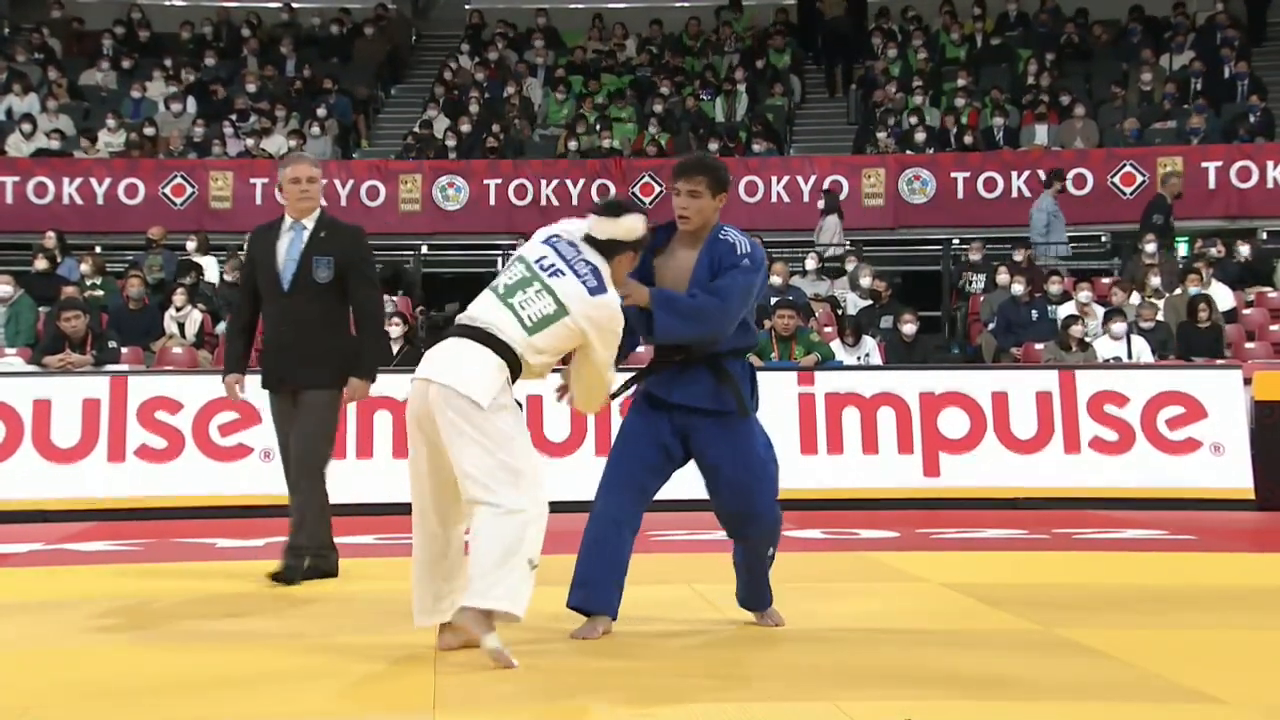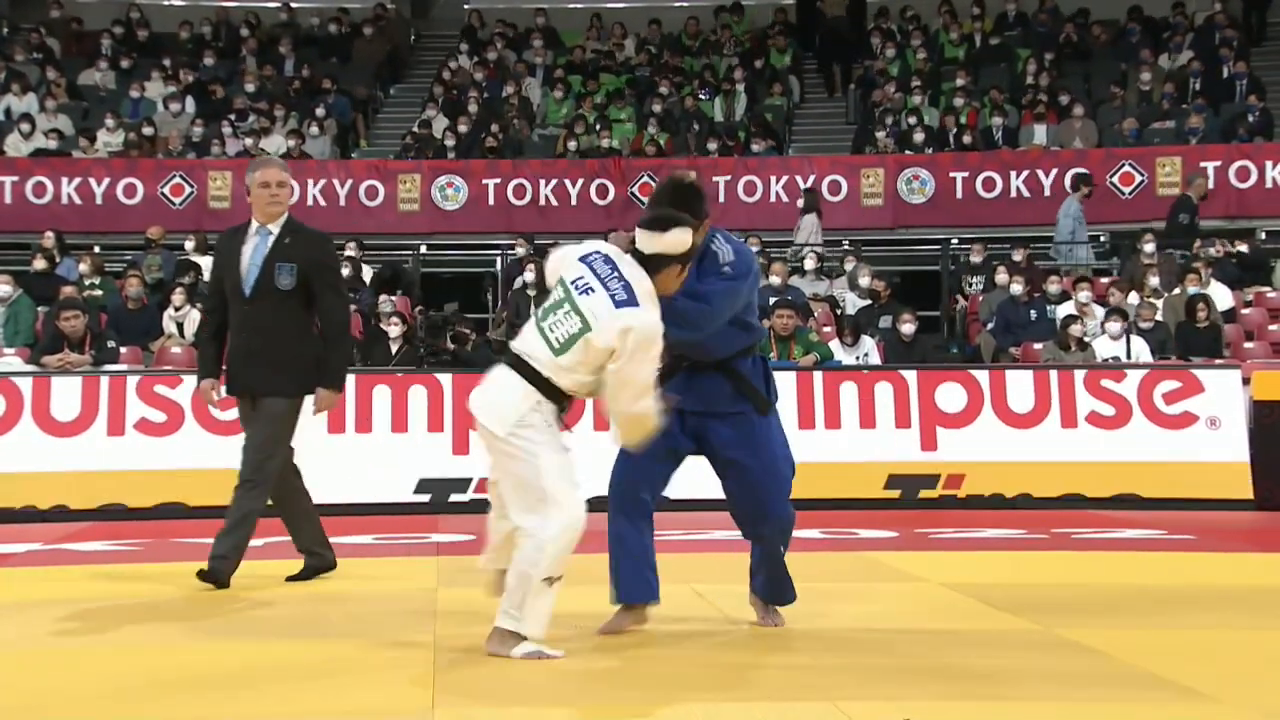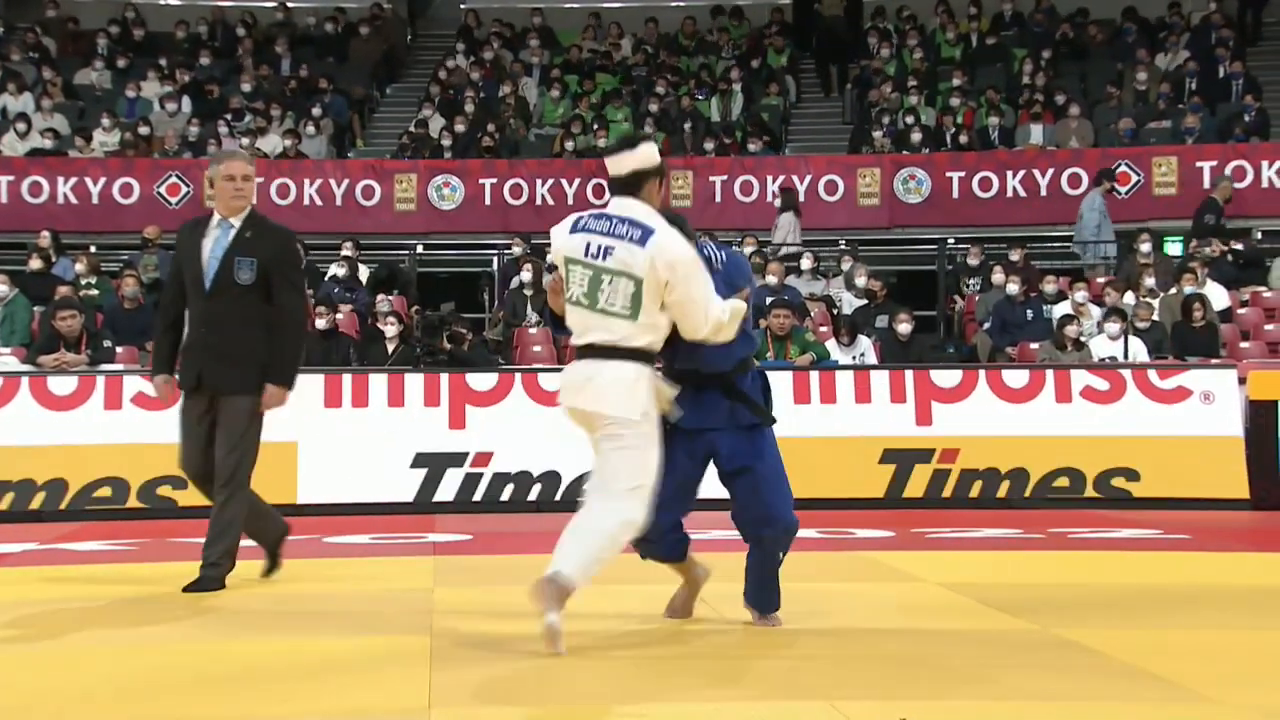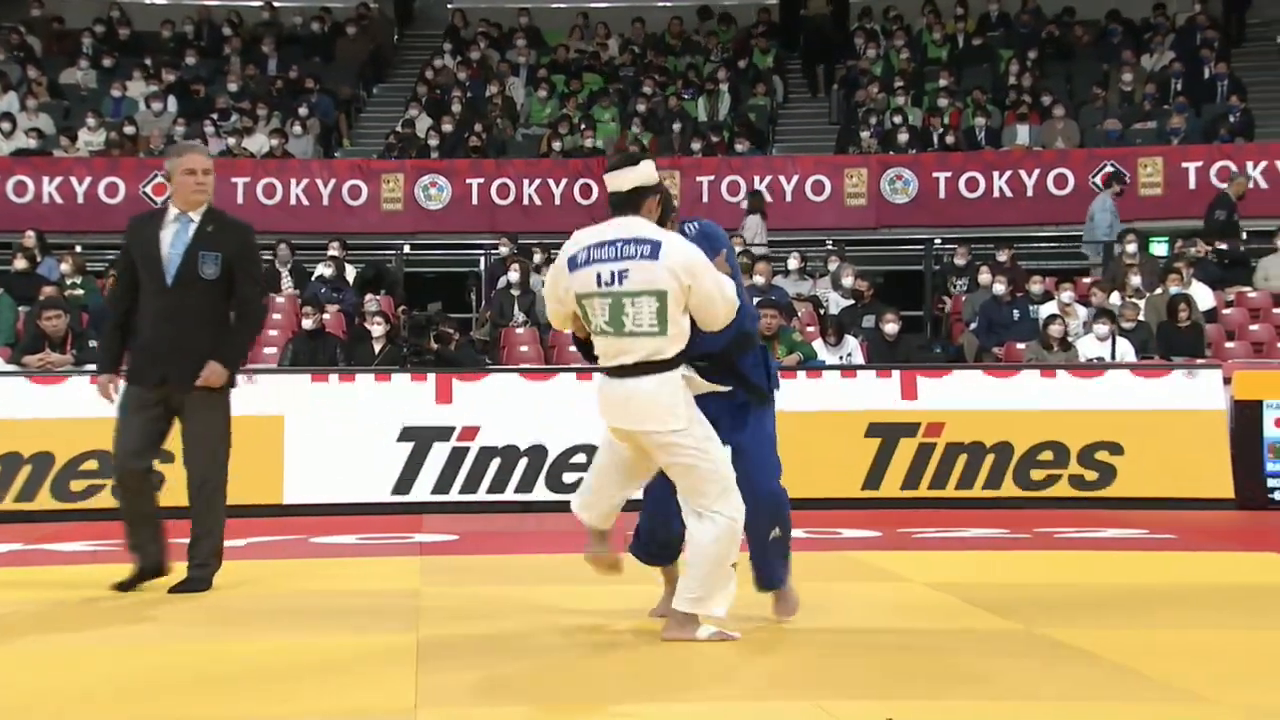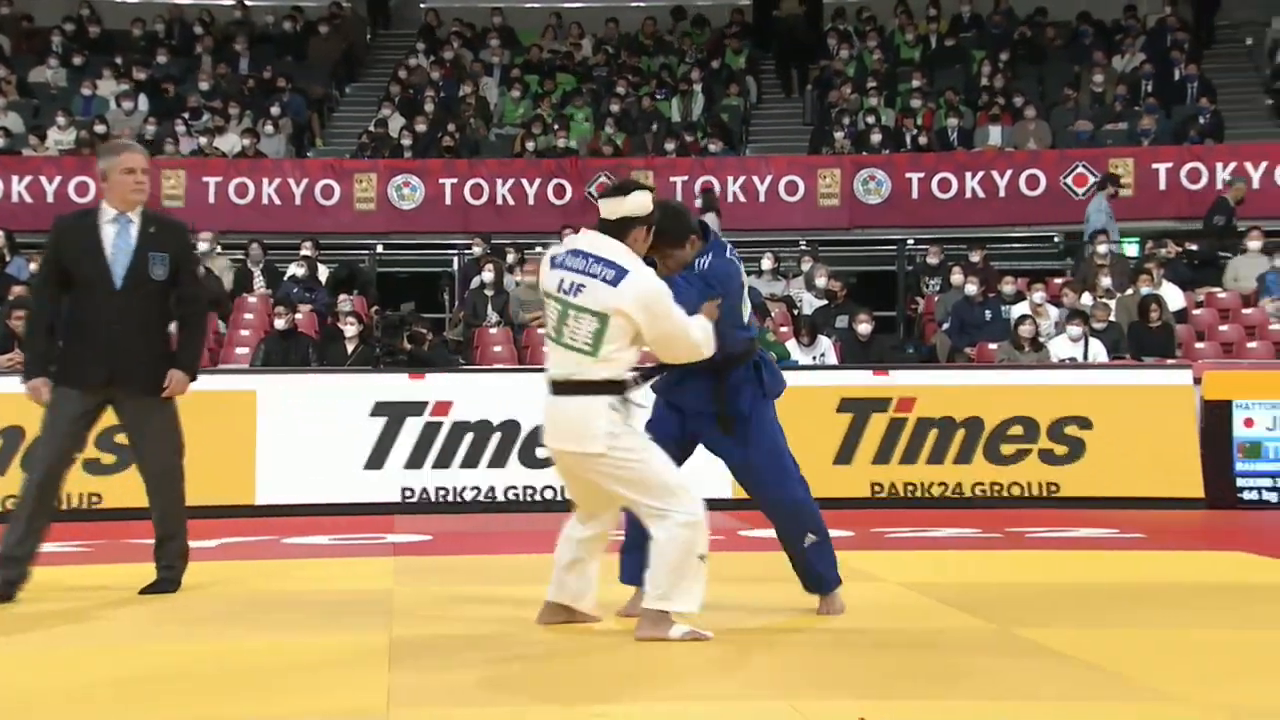
dt=0.2s
person 1, frame 1
left shoulder: (552, 241)
right shoulder: (605, 308)
right elbow: (590, 388)
right wrist: (580, 396)
left hip: (437, 366)
right hip: (479, 379)
left knee: (439, 511)
right knee: (515, 500)
left ankle: (449, 621)
right ankle: (478, 613)
person 1, frame 2
left shoulder: (595, 254)
right shoulder: (641, 322)
left elbow: (556, 266)
right elbow: (630, 406)
right wrist: (640, 434)
left hip: (500, 390)
right hip: (521, 409)
left knee: (522, 499)
right knee: (556, 517)
left ankle: (505, 565)
right ankle: (511, 632)
person 1, frame 3
left shoulder: (573, 227)
right shoulder: (668, 245)
left elbow: (560, 262)
right elbow: (703, 324)
right wrist: (737, 306)
left hip: (580, 377)
right hip: (626, 385)
right knee: (622, 500)
right ankle: (556, 586)
person 1, frame 4
left shoulder: (572, 255)
right shoulder: (678, 251)
left elbow: (561, 316)
right elbow: (717, 314)
right wrist: (722, 278)
left hip: (614, 394)
right hip: (663, 398)
left knee: (620, 453)
right knee: (719, 507)
left ankle: (597, 530)
right ankle: (686, 616)
person 1, frame 5
left shoulder: (558, 256)
right shoulder: (641, 284)
right elbow: (681, 346)
right wrist: (705, 319)
left hip: (559, 415)
right hip: (597, 420)
left knee: (595, 511)
right knee: (680, 510)
left ankle: (561, 602)
right ankle: (657, 616)
person 2, frame 1
left shoulder: (346, 238)
right shoulder: (261, 238)
left elbow: (369, 310)
right elbow: (245, 308)
left wrist: (364, 370)
right wrist: (234, 365)
left hip: (326, 370)
right hip: (280, 371)
left knee: (307, 460)
right knee: (296, 466)
left ankle: (296, 555)
right ankle: (321, 556)
person 2, frame 2
left shoulder: (312, 244)
right shoulder: (229, 242)
left elbow: (335, 318)
right elbow: (214, 312)
left wrist: (331, 380)
right wrist: (208, 371)
left hip: (286, 377)
right hip: (245, 376)
left knee: (257, 470)
right knee: (277, 468)
left ankle: (223, 561)
right ankle: (318, 553)
person 2, frame 3
left shoulder: (275, 239)
right shoulder: (190, 233)
left elbow: (293, 316)
right elbow: (172, 304)
left wrist: (281, 378)
right wrist: (162, 365)
left hip: (245, 375)
right hip: (198, 373)
left knee: (231, 472)
right knee: (197, 467)
left ankle: (215, 567)
right ankle: (271, 531)
person 2, frame 4
left shoulder: (235, 234)
right shoulder: (141, 227)
left elbow: (253, 309)
right elbow: (121, 301)
left wrist: (226, 361)
right wrist: (108, 363)
left hip: (204, 372)
right hip: (148, 370)
left knee: (206, 473)
right knee: (128, 462)
left ankle: (202, 566)
right ankle: (150, 556)
person 2, frame 5
left shoulder: (171, 233)
right shoulder: (68, 229)
left elbow: (194, 308)
right elbow: (44, 303)
left wrist: (185, 366)
right wrist: (37, 369)
left hip: (146, 375)
right hip: (80, 373)
left knee: (165, 472)
right knee: (46, 468)
left ankle: (170, 567)
person 3, frame 1
left shoulder: (743, 254)
right shoulder: (652, 246)
left elbow: (715, 316)
right elbow: (626, 315)
left wrist: (651, 299)
left hip: (722, 393)
right hip: (664, 387)
left knee: (755, 506)
right knee: (618, 496)
left ankle: (758, 601)
right ankle: (599, 611)
person 3, frame 2
left shoulder: (733, 261)
left elbow: (698, 319)
left hip: (736, 393)
right hip: (679, 385)
left knee: (770, 506)
right knee: (628, 488)
left ankle: (765, 595)
right ankle: (634, 600)
person 3, frame 3
left shoulder: (726, 266)
left hip: (736, 403)
right hip: (681, 404)
left knee: (773, 519)
right knee: (652, 518)
left ankle: (760, 600)
right ankle: (689, 573)
person 3, frame 4
left shoulder: (705, 239)
left hip: (740, 378)
left knee: (757, 488)
right knee: (664, 490)
left ankle: (775, 581)
right ankle: (672, 581)
person 3, frame 5
left shoulder: (717, 269)
right shoulder: (664, 258)
left hip: (735, 387)
right hip: (685, 382)
left knee: (779, 488)
left ankle: (826, 584)
right ankle: (644, 586)
